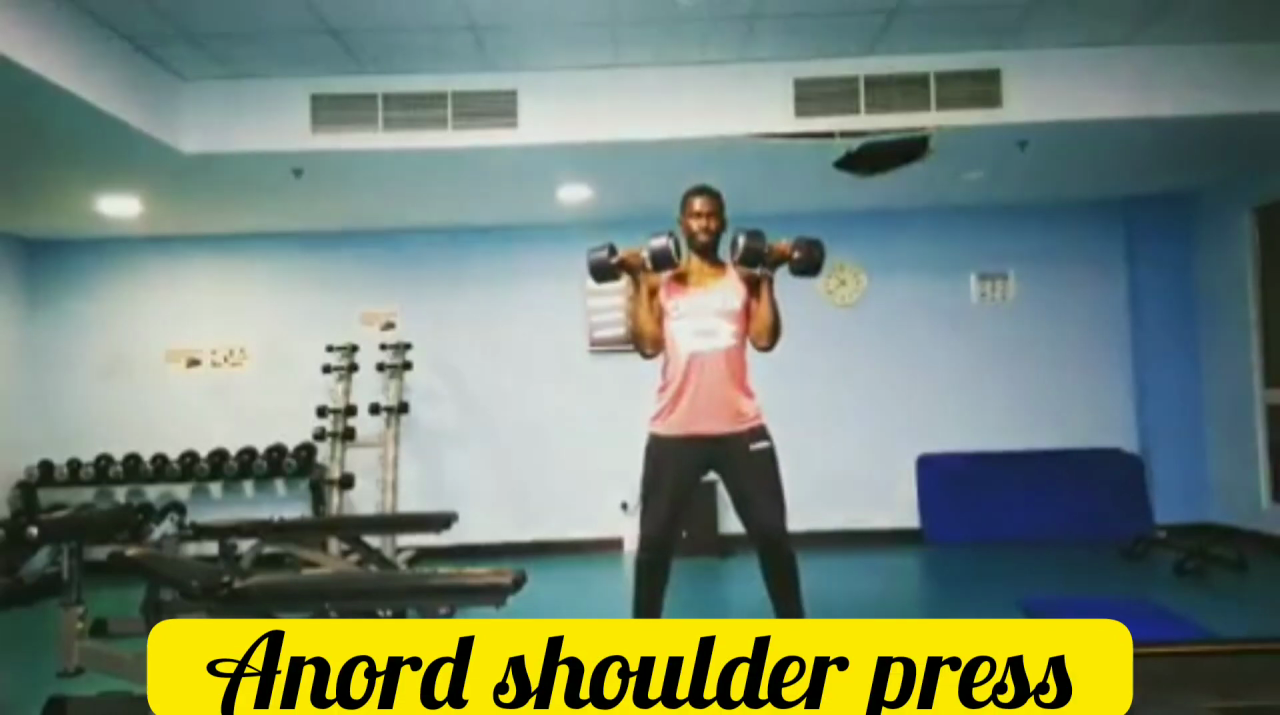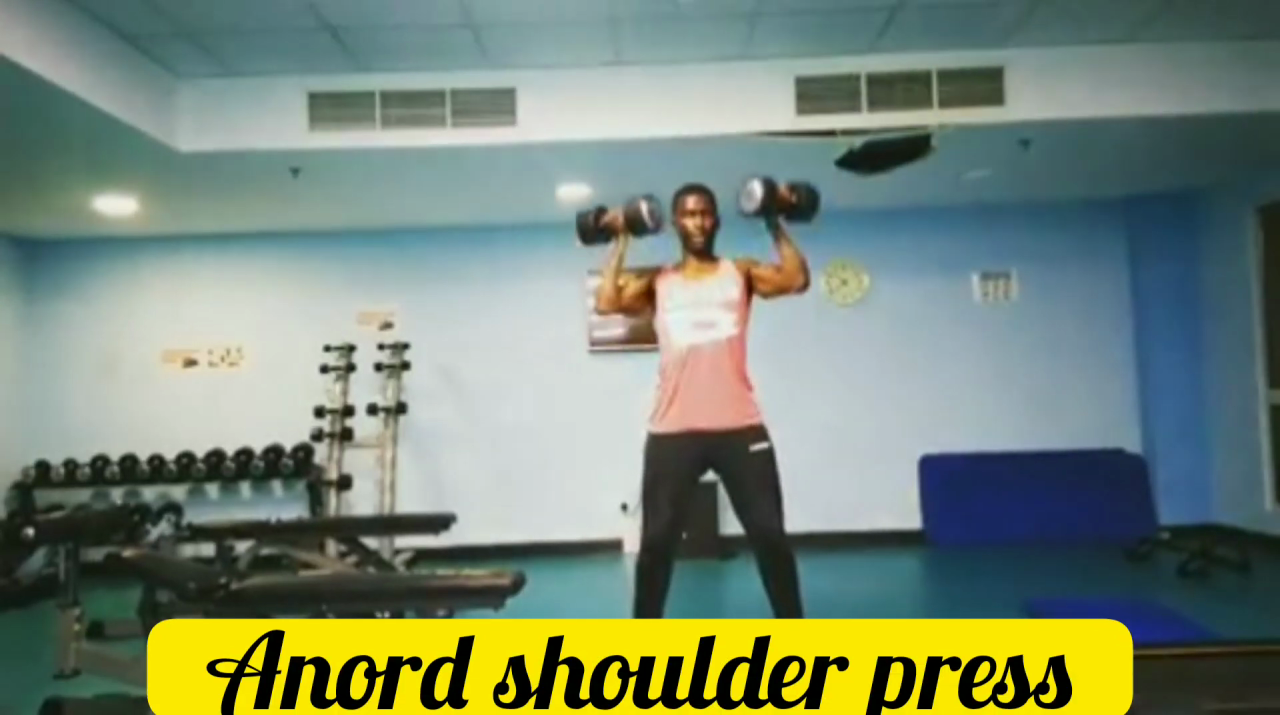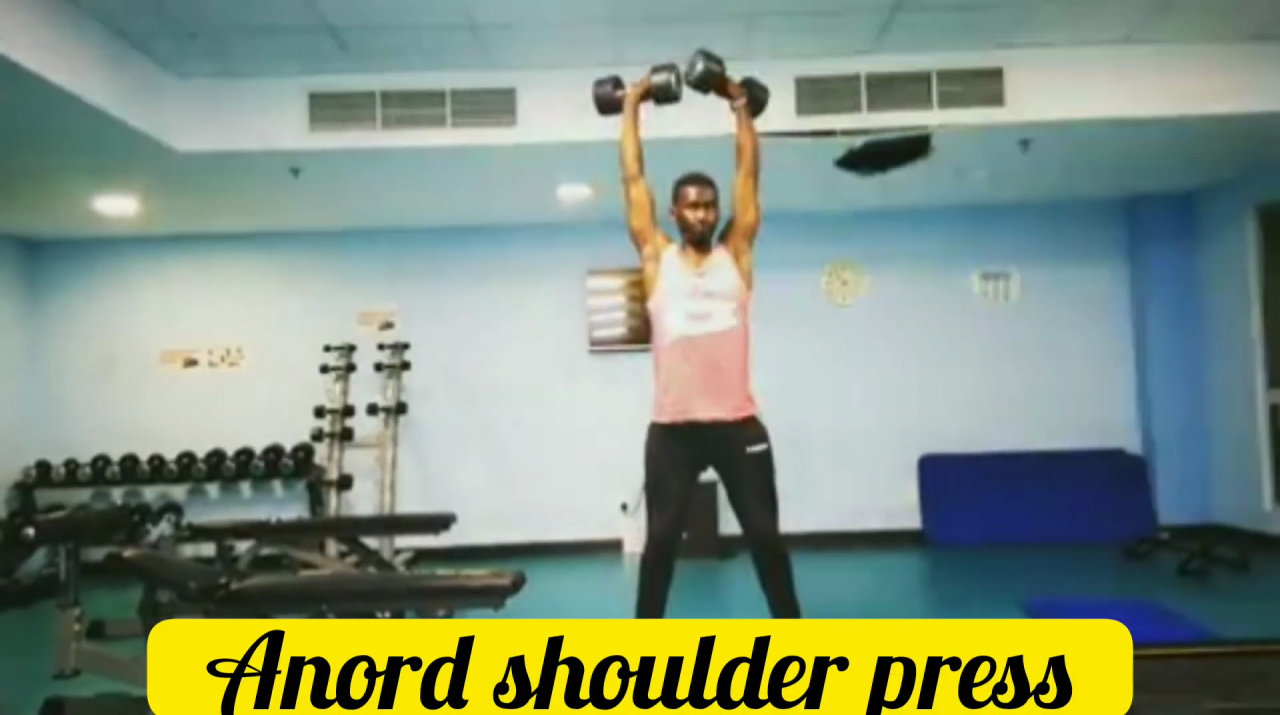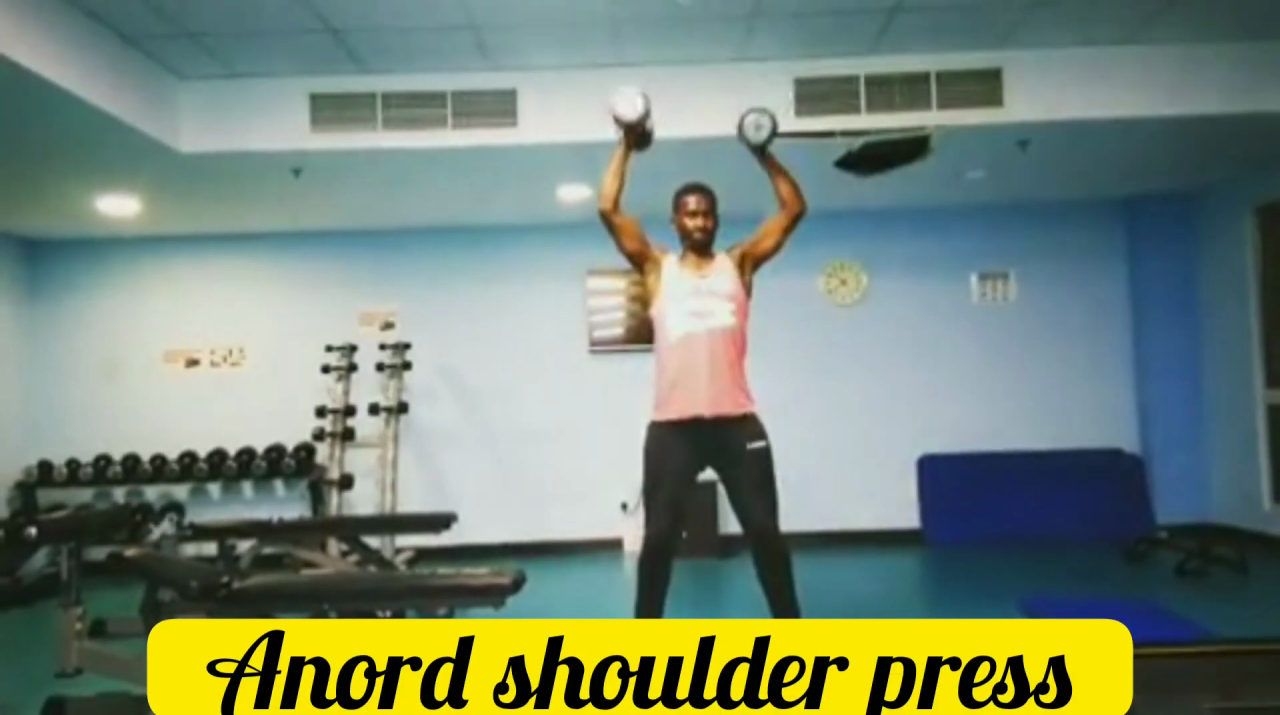
dt=1s
person 1, frame 1
left shoulder: (744, 279)
right shoulder: (660, 283)
left elbow: (765, 339)
right elbow: (648, 345)
left wrist: (768, 276)
right wrist: (638, 280)
left hip: (740, 427)
right hip: (675, 430)
left knee: (771, 532)
right knee: (655, 538)
person 1, frame 2
left shoulder: (740, 272)
right shoulder: (656, 281)
left elbow: (797, 281)
right elbow: (606, 303)
left wrist: (777, 226)
right wrist: (620, 242)
left hip: (739, 426)
right hip: (673, 430)
left knee: (770, 533)
right knee: (657, 539)
person 1, frame 3
left shoulder: (736, 253)
right shoulder: (657, 257)
left elbow: (748, 171)
right elbow: (633, 176)
left wrist: (738, 103)
right wrist: (632, 104)
left hip: (737, 423)
right hip: (673, 427)
left knee: (765, 536)
right knee: (661, 539)
person 1, frame 4
left shoulder: (738, 264)
right shoulder: (657, 267)
left elbow: (793, 210)
right elbow: (609, 209)
left wrist: (761, 152)
right wrist: (627, 146)
left hip: (736, 421)
right hip: (672, 425)
left knee: (764, 531)
right knee: (659, 537)
